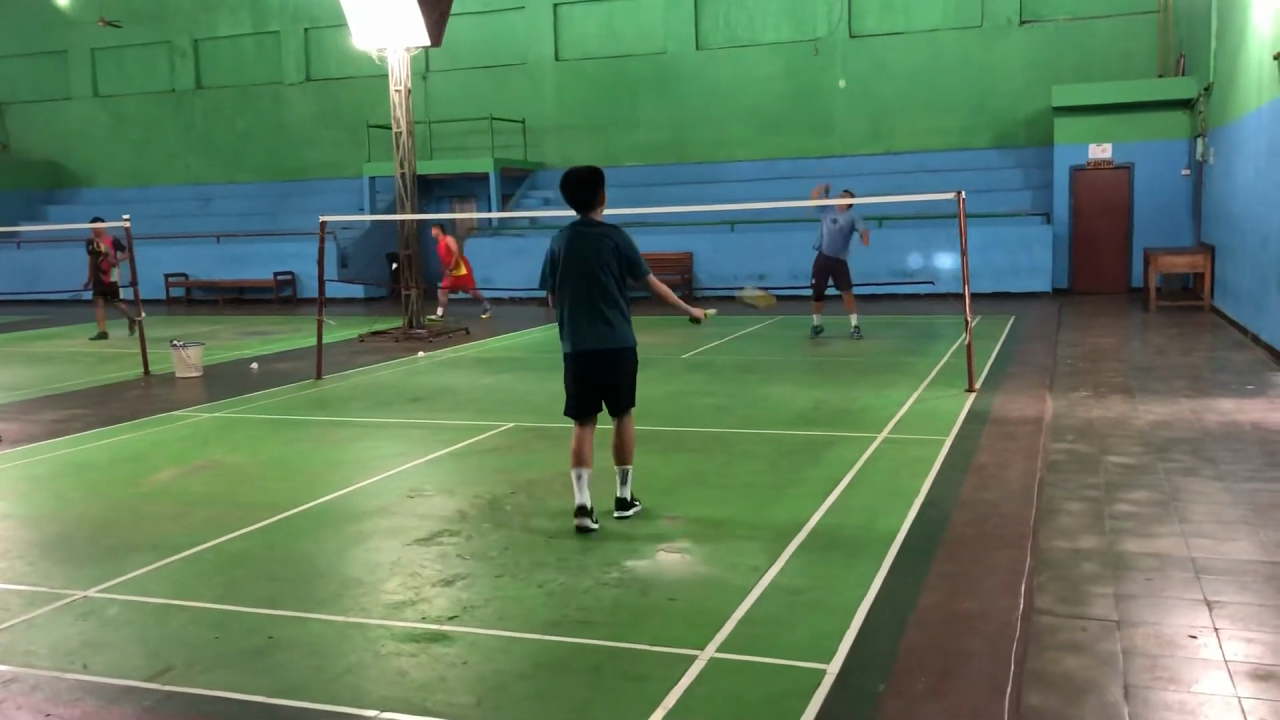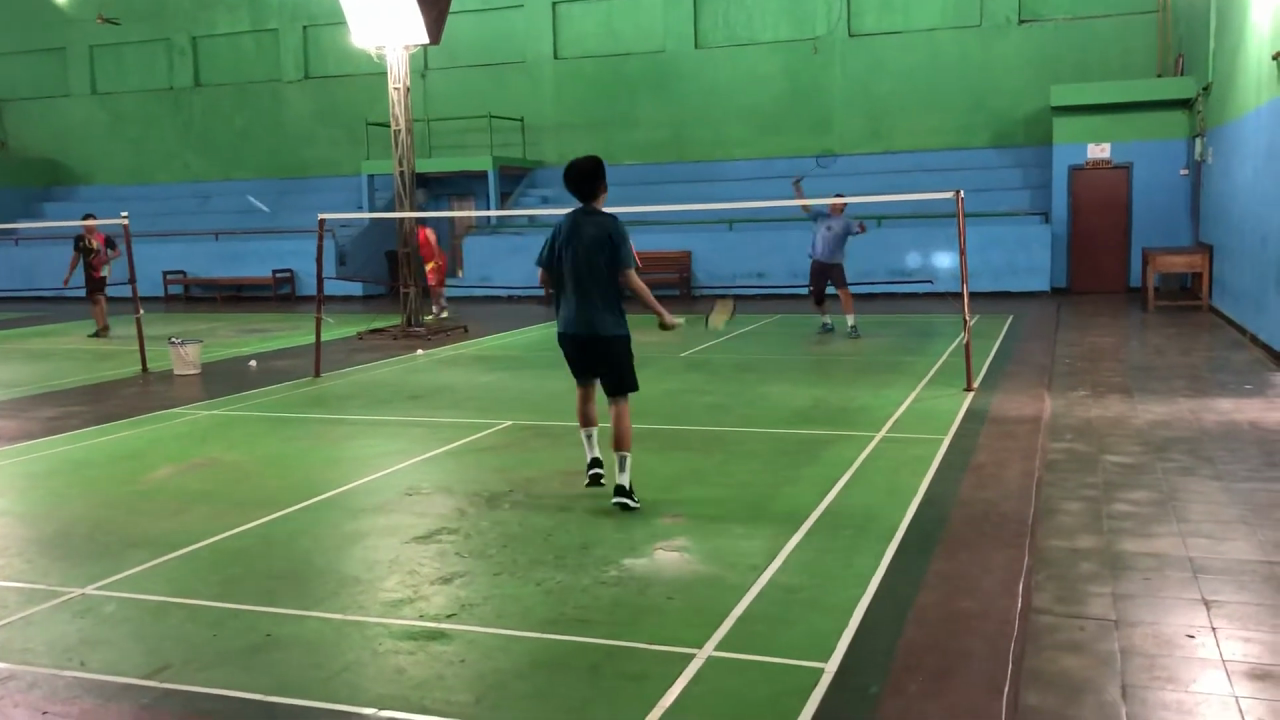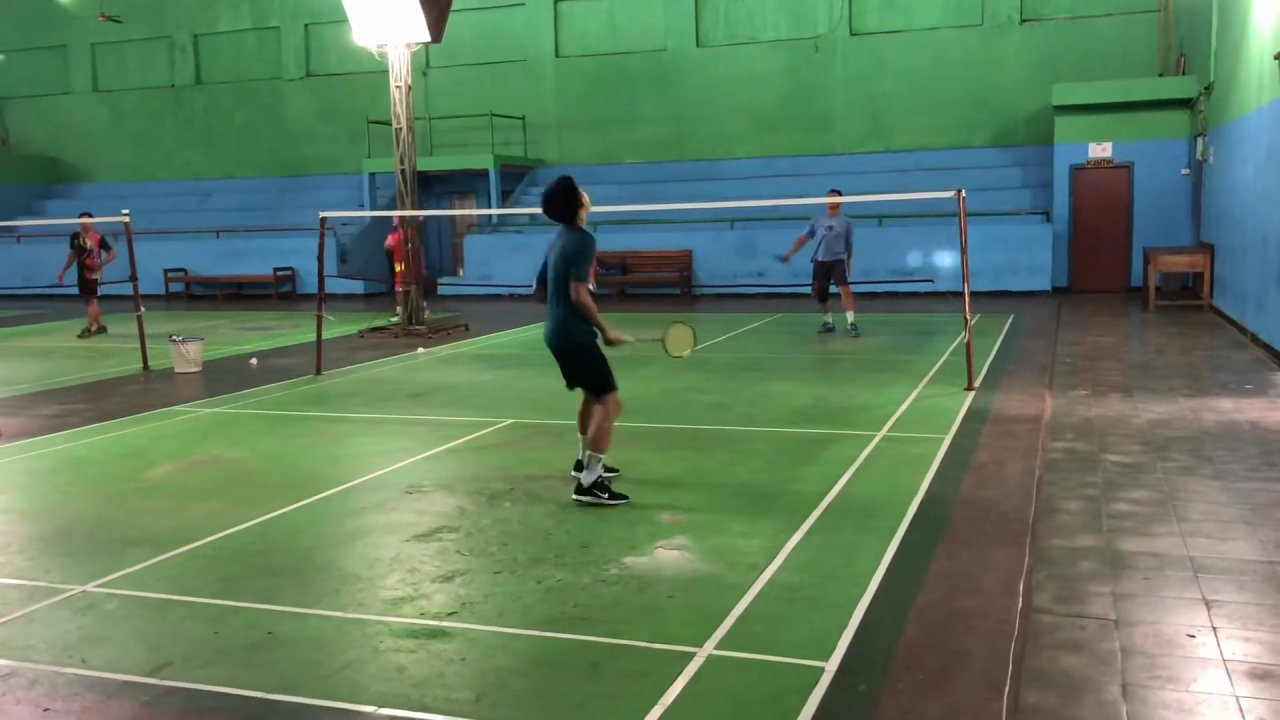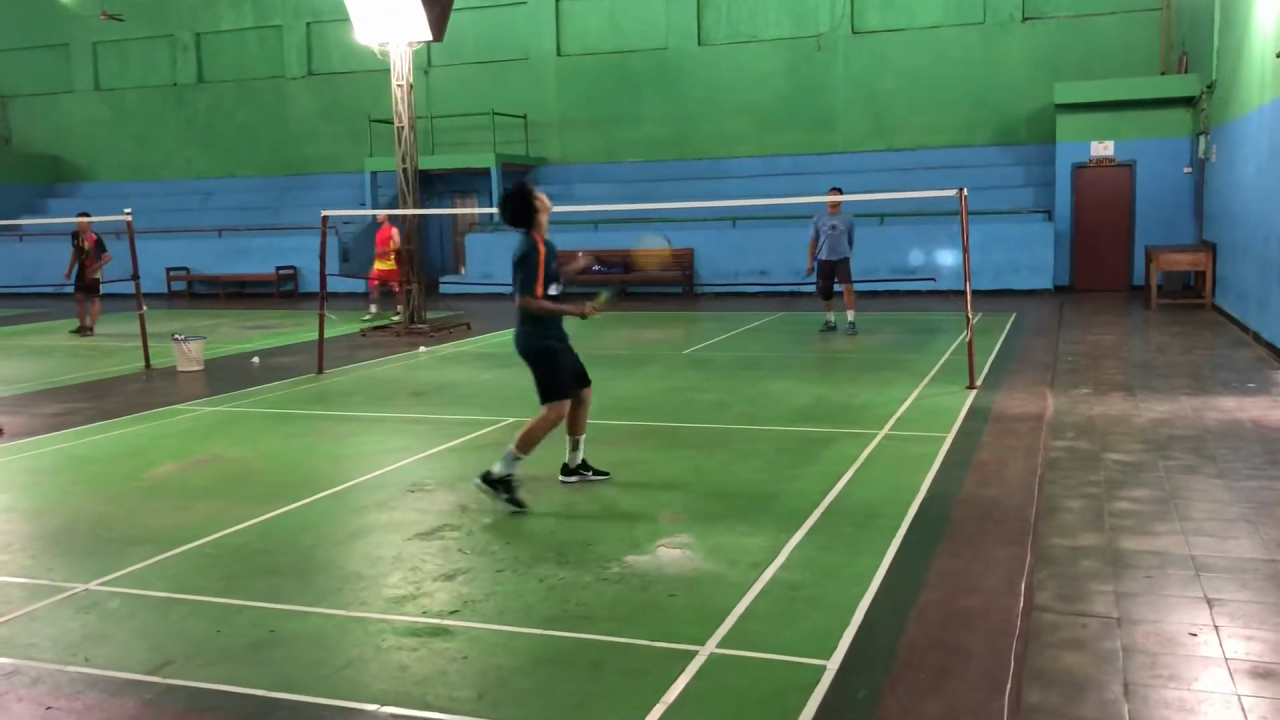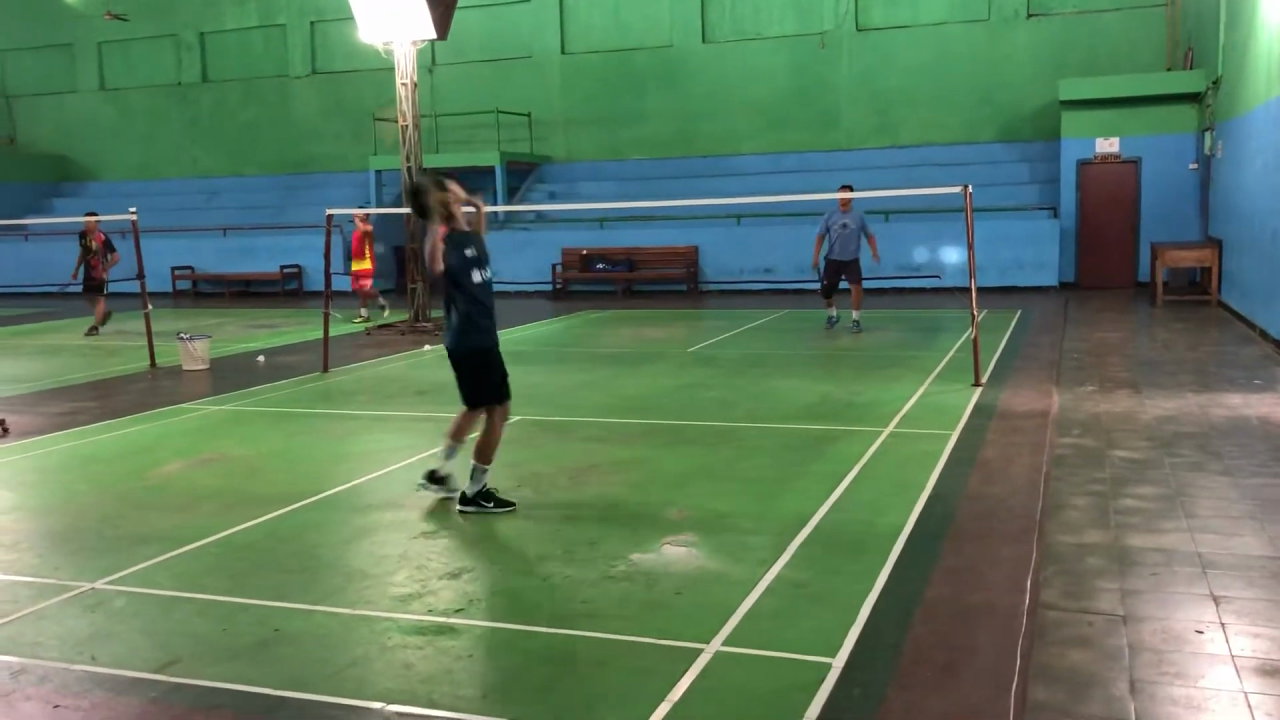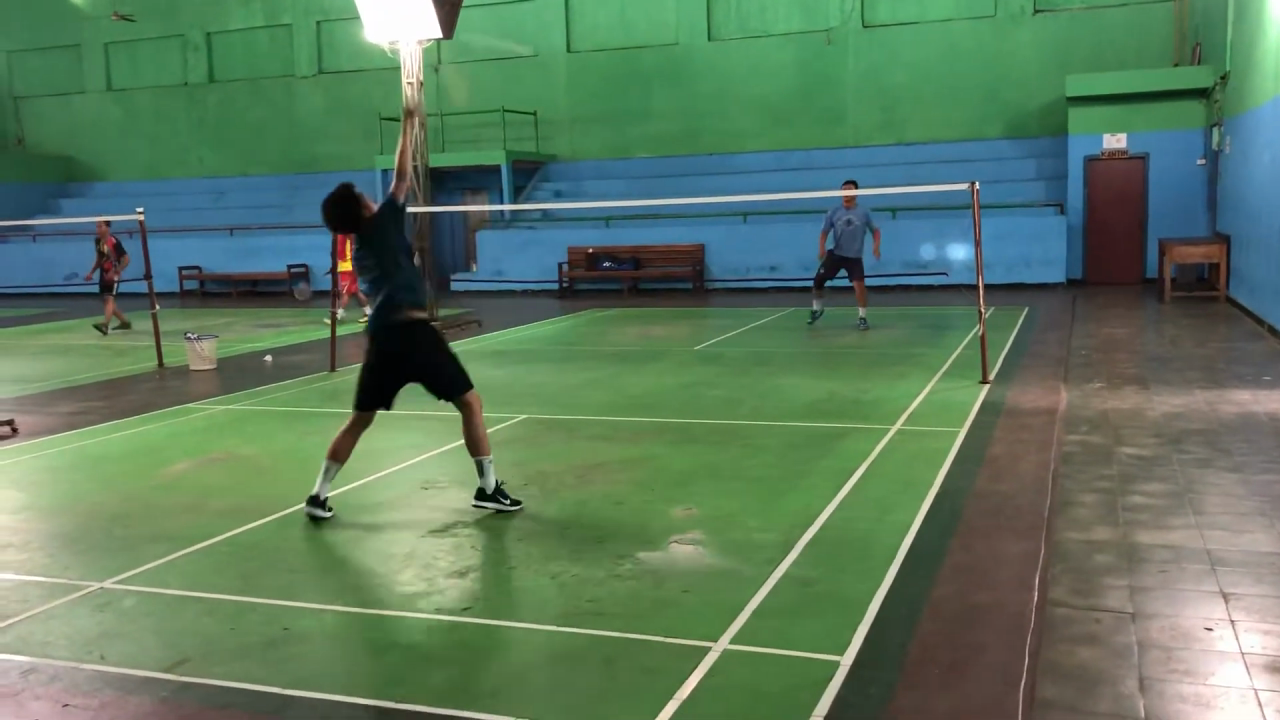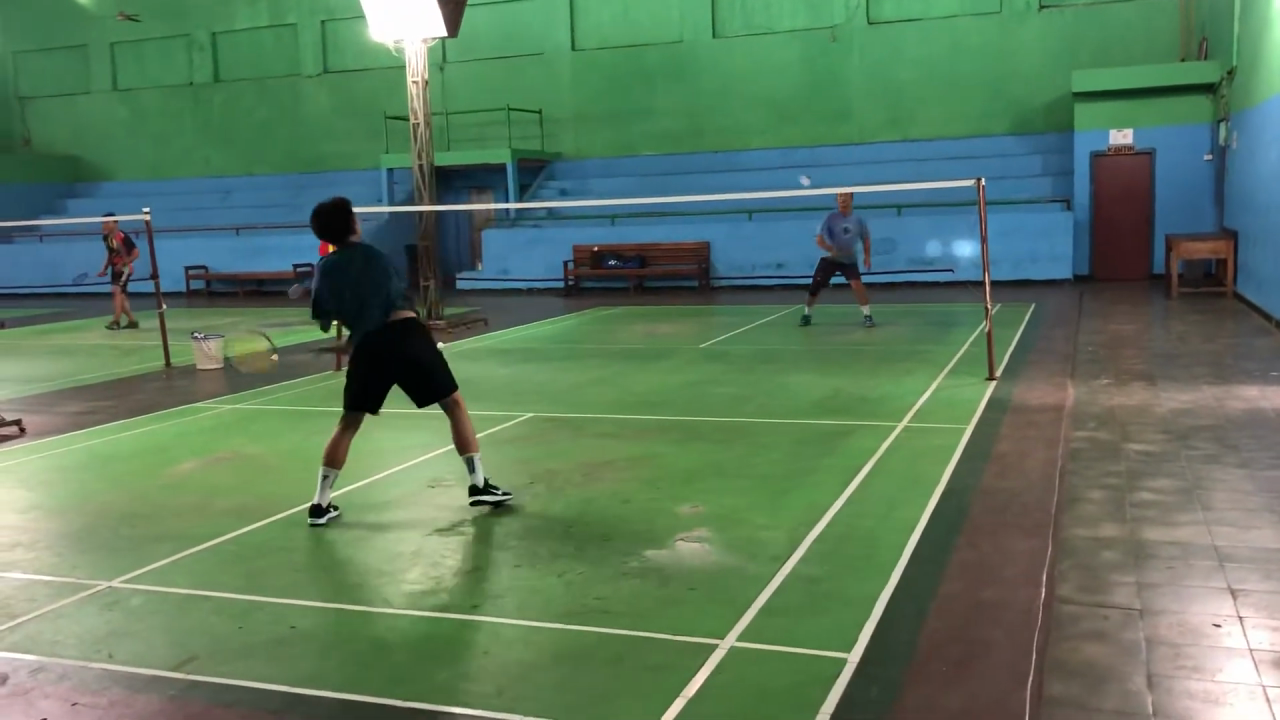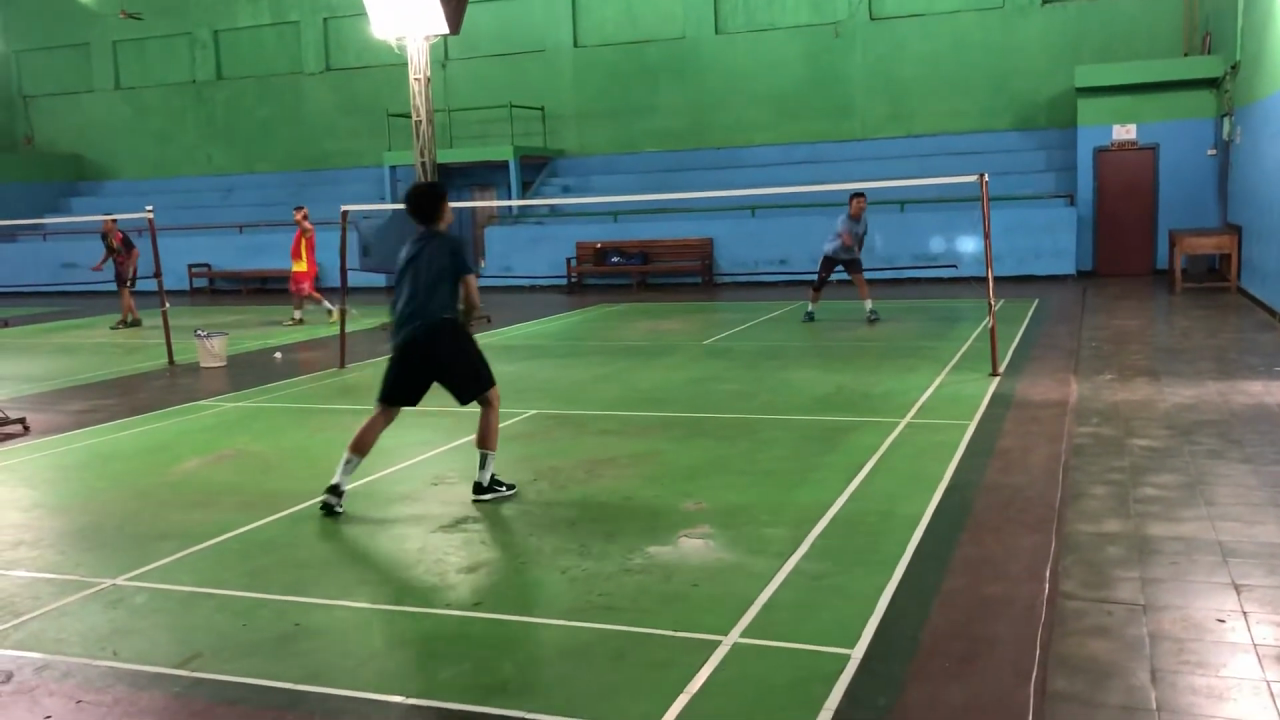
dt=0.3s
person 1, frame 1
left shoulder: (559, 241)
right shoulder: (615, 237)
left elbow: (552, 300)
right elbow: (651, 283)
right wrist: (690, 310)
left hip: (577, 347)
right hip: (618, 344)
left knee: (583, 426)
right knee: (623, 418)
left ankle: (582, 505)
right ankle: (623, 497)
person 1, frame 2
left shoulder: (562, 226)
right shoulder: (612, 226)
left elbow: (545, 280)
right elbow: (629, 280)
right wrist: (661, 314)
left hip: (570, 328)
right hip: (606, 328)
left knee: (585, 388)
right knee: (620, 402)
left ankle: (594, 459)
right ankle: (621, 485)
person 1, frame 3
left shoulder: (558, 241)
right shoulder: (582, 241)
left elbow: (540, 290)
right elbow: (579, 294)
right wrist: (604, 329)
left hip: (557, 334)
right hip: (575, 335)
left knee: (593, 392)
right knee: (609, 402)
left ankle: (587, 462)
right ankle: (589, 482)
person 1, frame 4
left shoulder: (543, 244)
right shoulder: (536, 248)
right elbow: (527, 302)
left wrist: (573, 268)
right wrist: (573, 310)
left hip: (551, 338)
right hip: (539, 341)
left knee: (581, 394)
right knee: (556, 410)
left ankle: (575, 464)
right ankle: (498, 474)
person 1, frame 5
left shoulder: (467, 233)
right shoulder: (446, 235)
left elbow: (476, 232)
right elbow: (435, 268)
left wrist: (478, 207)
right wrist: (436, 222)
left hip: (473, 336)
right hip: (474, 340)
left knee: (476, 408)
right knee: (498, 411)
left ankle: (441, 472)
right ankle: (474, 492)
person 1, frame 6
left shoulder: (360, 250)
right shoulder: (384, 224)
right elbow: (402, 175)
right wrist: (407, 125)
left hip: (382, 337)
right hip: (416, 329)
left knee: (359, 421)
right knee: (470, 405)
left ankle: (319, 495)
right ankle: (488, 488)
person 1, frame 7
left shoulder: (324, 272)
right shoulder: (372, 254)
left elbow: (325, 324)
left hip: (367, 345)
right hip: (406, 331)
left knee: (348, 424)
right knee: (454, 404)
left ankle: (320, 504)
right ankle: (479, 483)
person 1, frame 8
left shoulder: (409, 250)
right shoulder: (454, 244)
right elbow: (470, 298)
right wrist: (465, 325)
left hip: (406, 340)
right hip: (444, 333)
left knee: (384, 415)
right knee: (490, 399)
left ankle: (336, 487)
right ankle: (486, 482)
